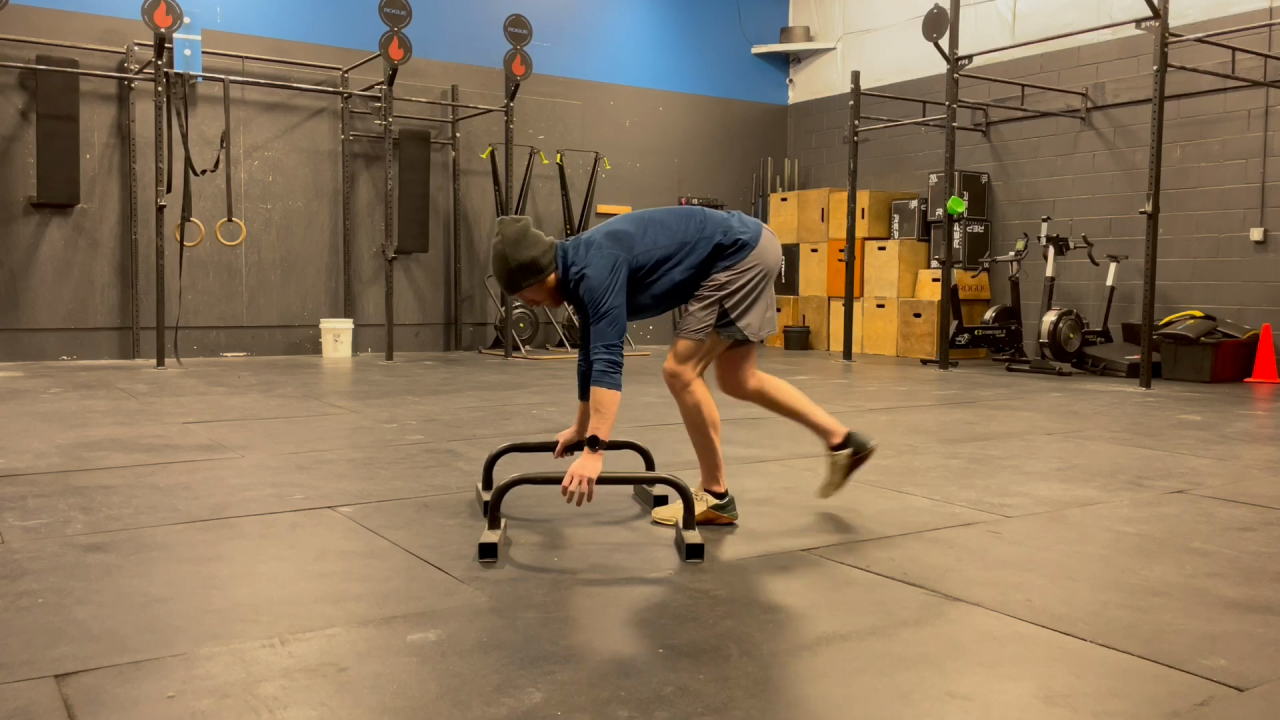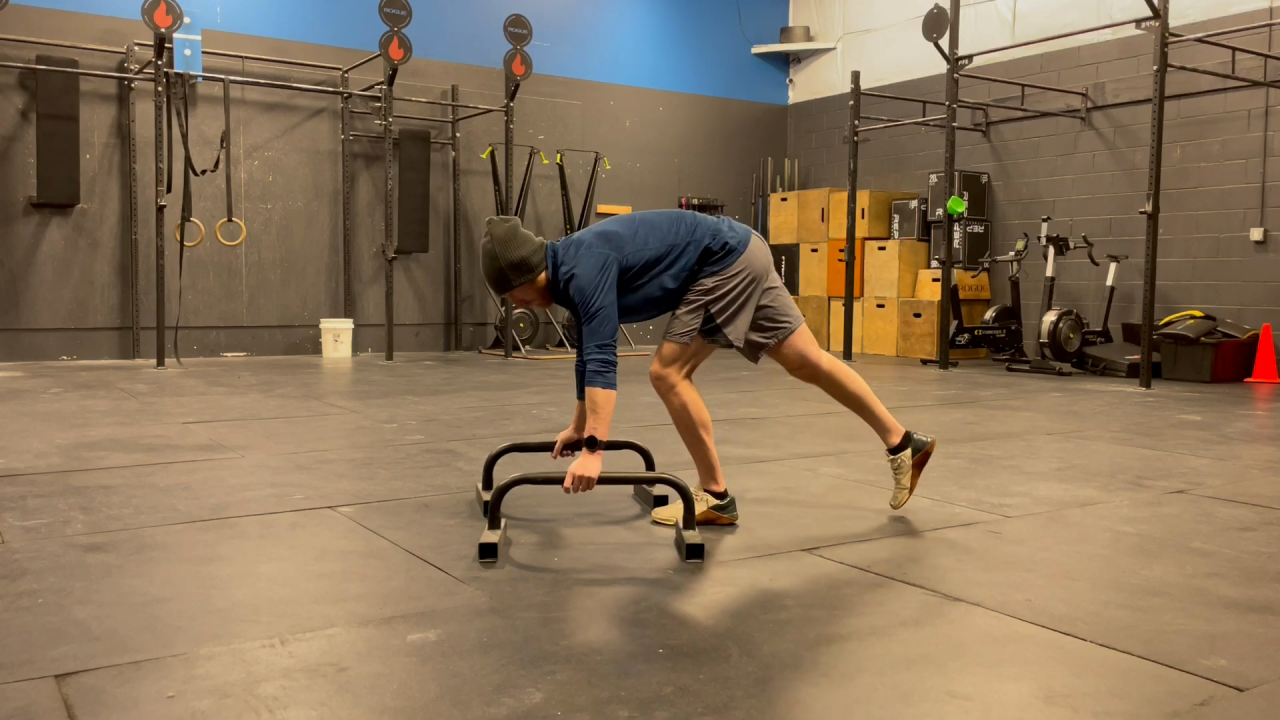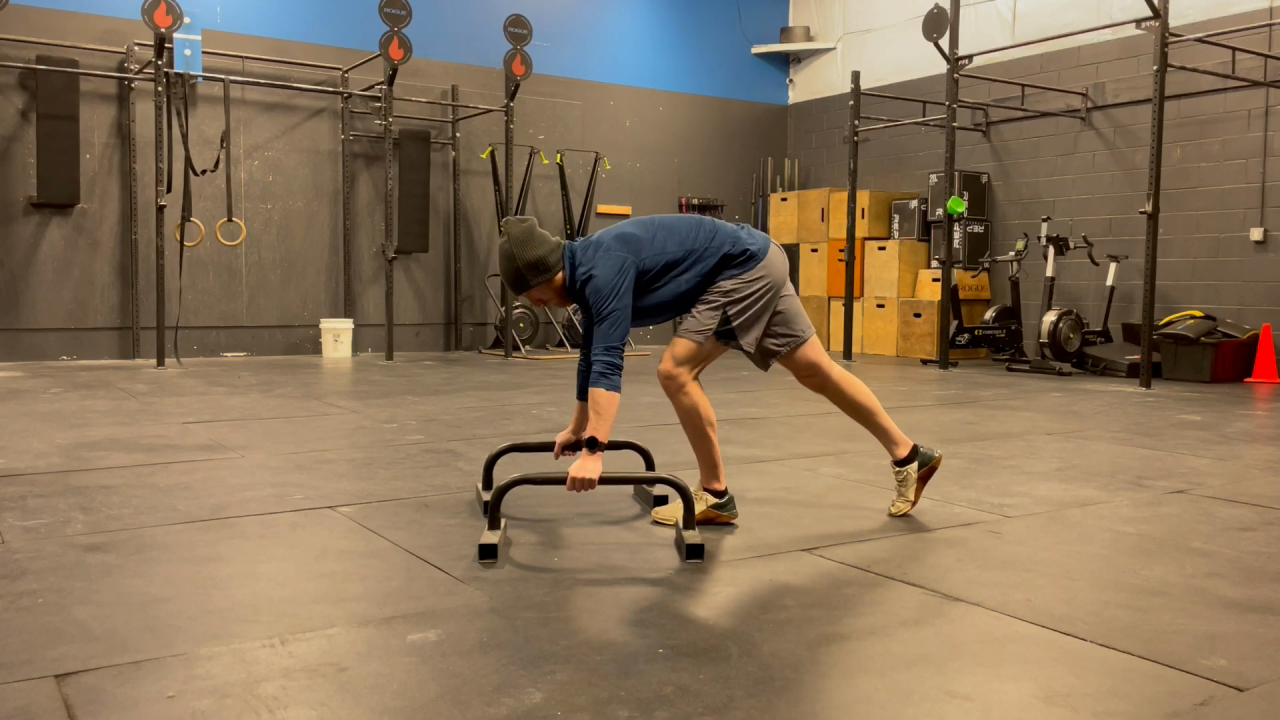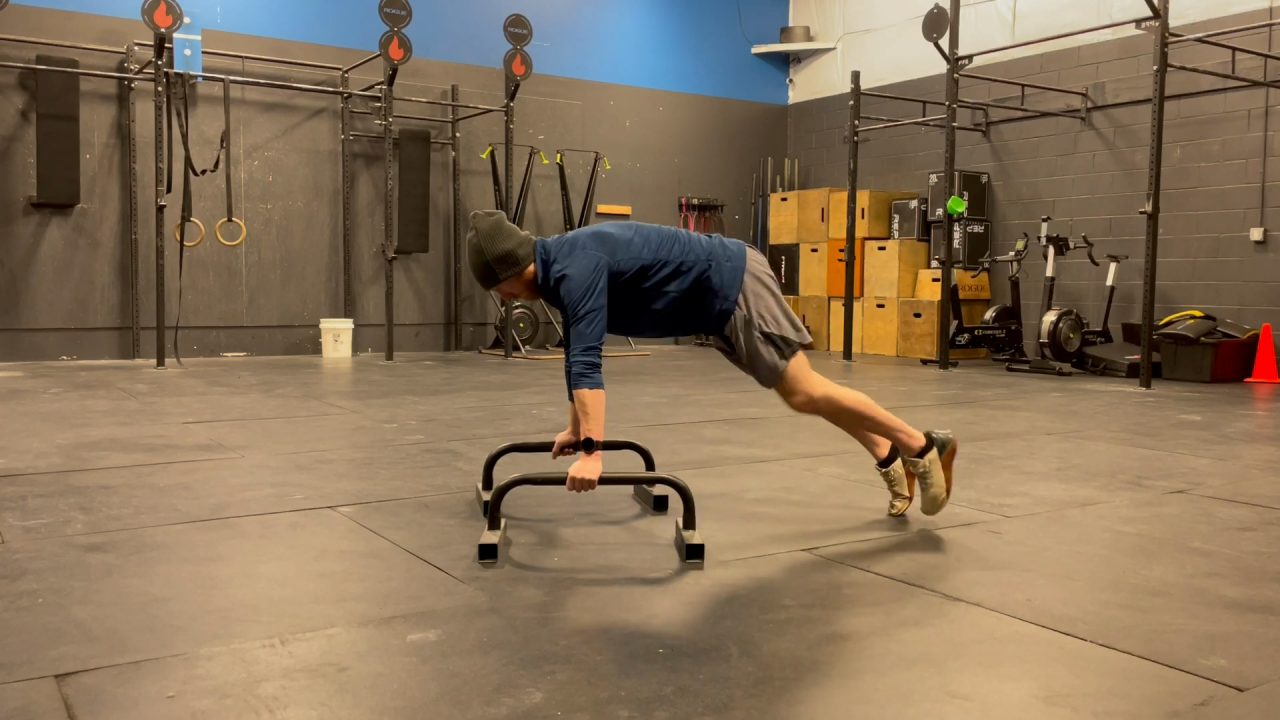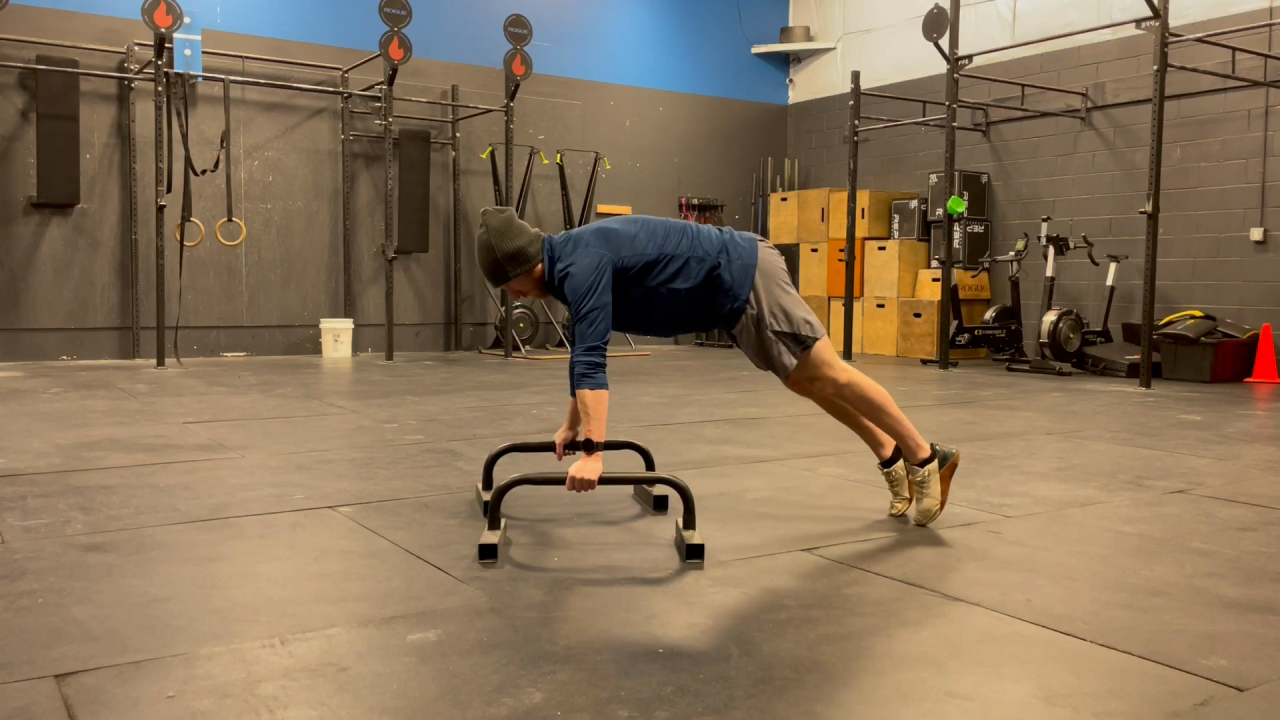
dt=0.4s
person 1, frame 1
left shoulder: (595, 270)
right shoulder: (576, 270)
left elbow: (608, 361)
right elbow: (591, 352)
left wrist: (593, 451)
right wrist: (580, 426)
left hip: (745, 250)
right hip: (748, 251)
left knee: (681, 371)
right knee: (737, 380)
left ankle: (715, 497)
right ankle: (839, 441)
person 1, frame 2
left shoulder: (584, 270)
right shoulder: (573, 271)
left elbow: (602, 360)
right elbow: (589, 353)
left wrist: (592, 450)
right wrist: (576, 427)
left hip: (728, 260)
right hip: (742, 257)
left knee: (668, 373)
right knee: (808, 363)
left ankle: (715, 496)
right ankle: (903, 445)
person 1, frame 3
left shoulder: (603, 270)
right shoulder: (587, 271)
left elbow: (608, 362)
right elbow: (592, 354)
left wrist: (594, 451)
right wrist: (578, 428)
left hip: (746, 264)
right hip: (755, 266)
left knee: (675, 371)
right knee: (816, 371)
left ankle: (715, 493)
right ankle: (908, 457)
person 1, frame 4
left shoulder: (575, 269)
right shoulder: (563, 270)
left elbow: (588, 363)
right elbow: (578, 354)
left wrist: (591, 453)
right wrist: (575, 429)
left hip: (731, 283)
right hip: (724, 294)
left knee: (803, 391)
right knee: (798, 386)
left ankle: (922, 446)
right ankle: (888, 457)
person 1, frame 5
left shoulder: (581, 265)
right shoulder: (573, 262)
left elbow: (592, 359)
right elbow: (583, 351)
left wrist: (592, 453)
right wrist: (574, 426)
left hip: (741, 276)
right hip: (737, 280)
left knee: (825, 375)
right knee: (806, 379)
left ankle: (926, 458)
right ankle: (892, 458)
